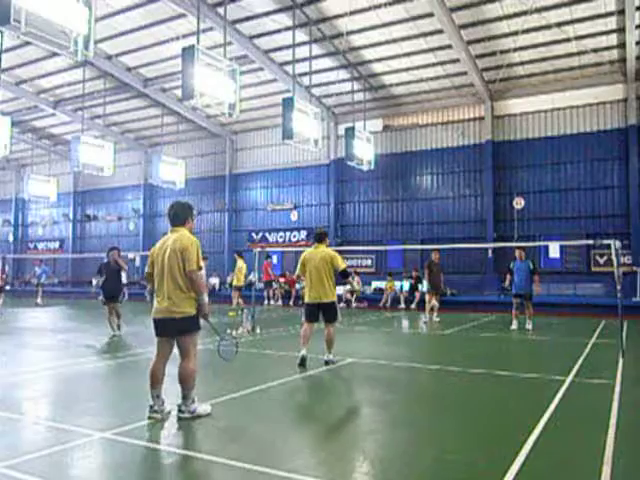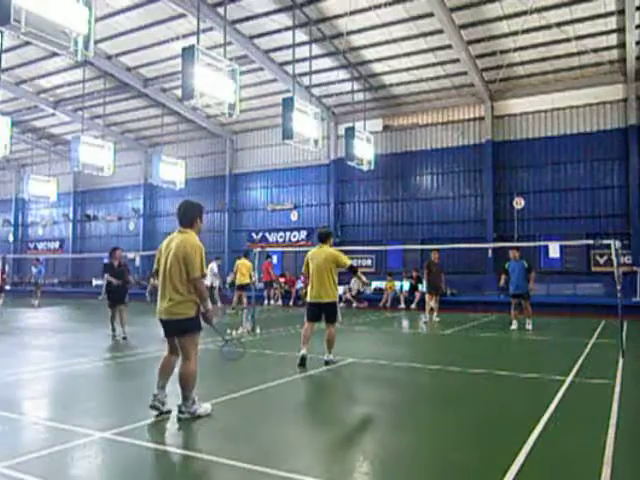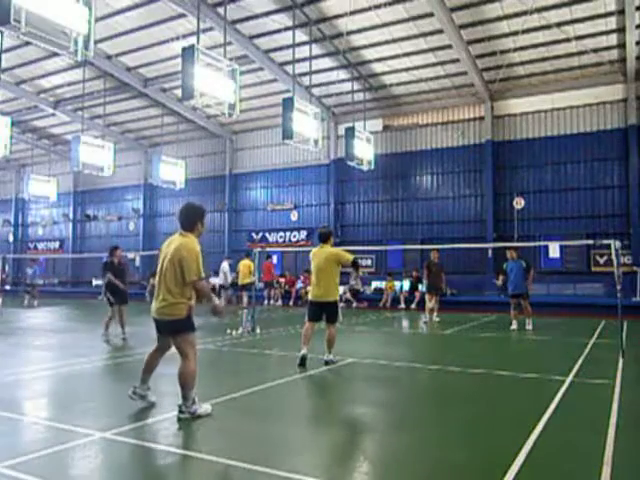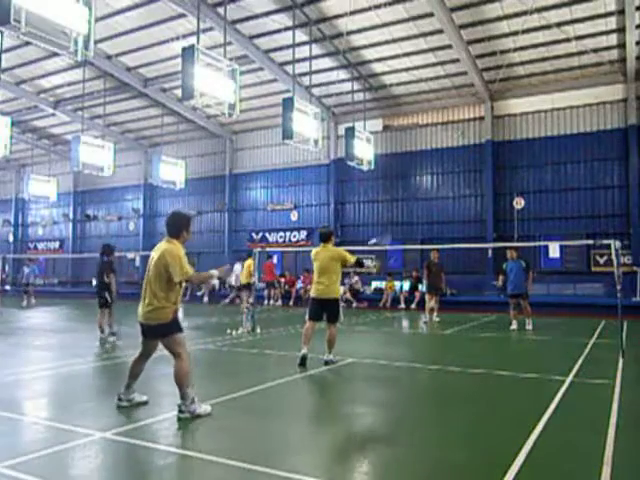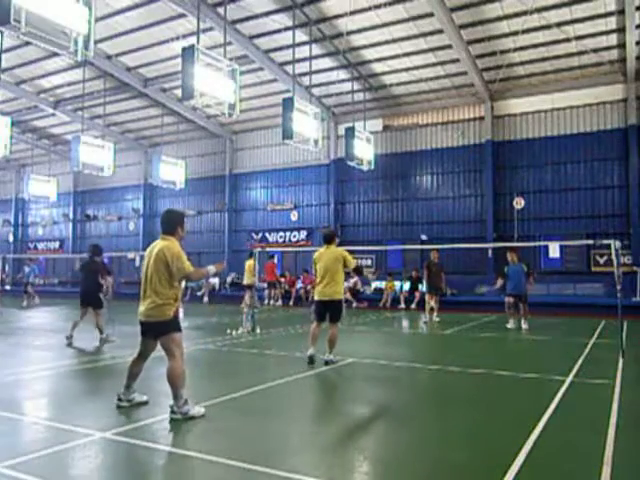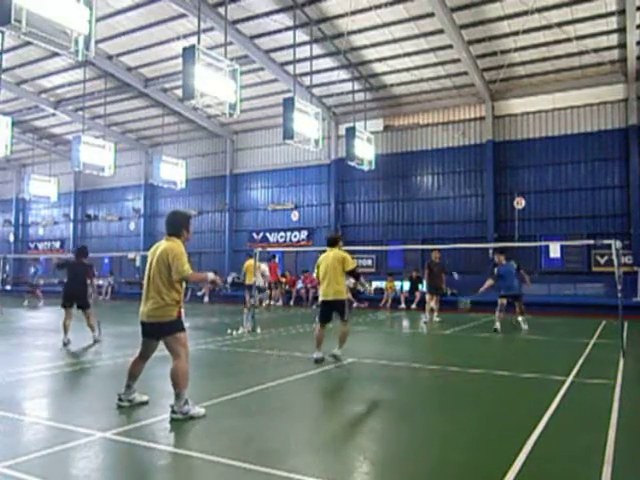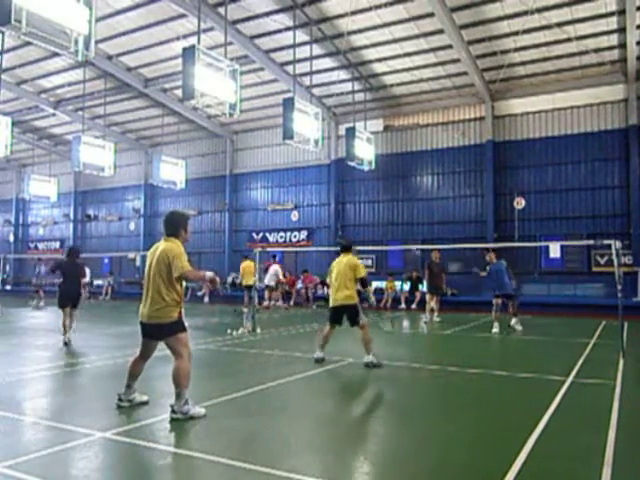
dt=0.3s
person 1, frame 1
left shoulder: (159, 244)
right shoulder: (189, 240)
left elbow: (149, 277)
right elbow: (194, 275)
right wrist: (203, 300)
left hip: (161, 310)
right hip: (184, 310)
left knee: (161, 358)
right knee: (188, 358)
left ankle: (156, 405)
right ankle: (187, 406)
person 1, frame 2
left shoulder: (168, 241)
right shoulder: (193, 244)
left elbow: (157, 272)
right elbow: (197, 281)
right wrist: (207, 306)
left hip: (165, 308)
right hip: (184, 310)
left knee: (172, 353)
right knee: (190, 357)
left ankle: (159, 395)
right ankle: (188, 406)
person 1, frame 3
left shoulder: (170, 241)
right shoulder: (190, 247)
right elbow: (197, 283)
right wrist: (214, 302)
left hip: (160, 308)
right hip: (177, 310)
left knee: (161, 348)
right knee: (189, 356)
left ankle: (141, 389)
right ankle: (188, 406)
person 1, frame 4
left shoulder: (161, 247)
right shoulder: (173, 252)
right elbow: (192, 278)
right wrist: (214, 274)
left hip: (148, 312)
right hip: (162, 314)
left knee: (145, 354)
right knee: (182, 356)
left ankle: (126, 394)
right ankle: (188, 405)
person 1, frame 5
left shoulder: (154, 246)
right shoulder: (171, 248)
right elbow: (191, 275)
right wrist: (212, 269)
left hip: (148, 311)
right hip: (163, 312)
left knee: (143, 354)
right knee: (176, 356)
left ankle: (126, 395)
right ankle: (180, 406)
person 1, frame 6
left shoulder: (158, 246)
right shoulder: (175, 248)
right elbow: (188, 277)
right wrist: (209, 276)
left hip: (148, 312)
right hip: (167, 313)
left knee: (144, 354)
right knee: (181, 355)
left ankle: (127, 395)
right ankle: (180, 406)
person 1, frame 7
left shoulder: (156, 247)
right shoulder: (174, 249)
right elbow: (187, 274)
right wrist: (207, 275)
left hip: (148, 313)
right hip: (167, 313)
left knee: (144, 354)
right knee: (183, 355)
left ankle: (127, 395)
right ankle: (181, 406)
person 2, frame 1
left shoulder: (305, 255)
right shoulder: (331, 254)
left elbow: (299, 274)
right elbow: (343, 272)
left wrist: (304, 277)
left hip: (311, 296)
right hip: (328, 296)
left knee: (308, 324)
right knee: (330, 326)
left ankle: (303, 351)
right ankle: (328, 356)
person 2, frame 2
left shoulder: (310, 254)
right shoulder: (333, 254)
left elbow: (305, 272)
right elbow: (350, 267)
right wrist: (362, 278)
left hip: (313, 296)
right hip: (329, 296)
left knee: (309, 324)
right knee: (330, 326)
left ankle: (303, 351)
right ankle: (329, 356)
person 2, frame 3
left shoulder: (313, 253)
right shoulder: (335, 253)
right elbow: (353, 262)
right wrist: (357, 271)
left hip: (315, 295)
right hip: (330, 296)
left knee: (310, 324)
right knee: (331, 326)
left ankle: (304, 351)
right ankle: (328, 356)
person 2, frame 4
left shoulder: (314, 253)
right shoulder: (338, 252)
right elbow: (355, 263)
left hip: (316, 294)
right hip: (332, 295)
left knee: (310, 323)
right knee: (332, 326)
left ankle: (305, 351)
right ankle: (328, 356)
person 2, frame 5
left shoulder: (317, 255)
right shoulder: (341, 253)
right elbow: (353, 267)
left hip: (320, 295)
right hip: (335, 295)
left knee: (316, 323)
right knee: (333, 325)
left ankle: (311, 351)
right ankle: (329, 355)
person 2, frame 6
left shoulder: (321, 258)
right shoulder: (343, 255)
left elbow: (317, 277)
right elbow: (353, 273)
left hip: (324, 296)
right hip: (339, 295)
left knee: (321, 325)
right knee: (345, 323)
left ankle: (318, 354)
right ankle: (338, 350)
person 2, frame 7
left shoulder: (335, 263)
right shoulder: (355, 262)
right elbow: (363, 281)
right wrist: (370, 295)
left hip: (335, 300)
right hip: (349, 300)
left knee: (330, 327)
right knee: (364, 327)
left ankle: (319, 354)
right ankle: (369, 358)
